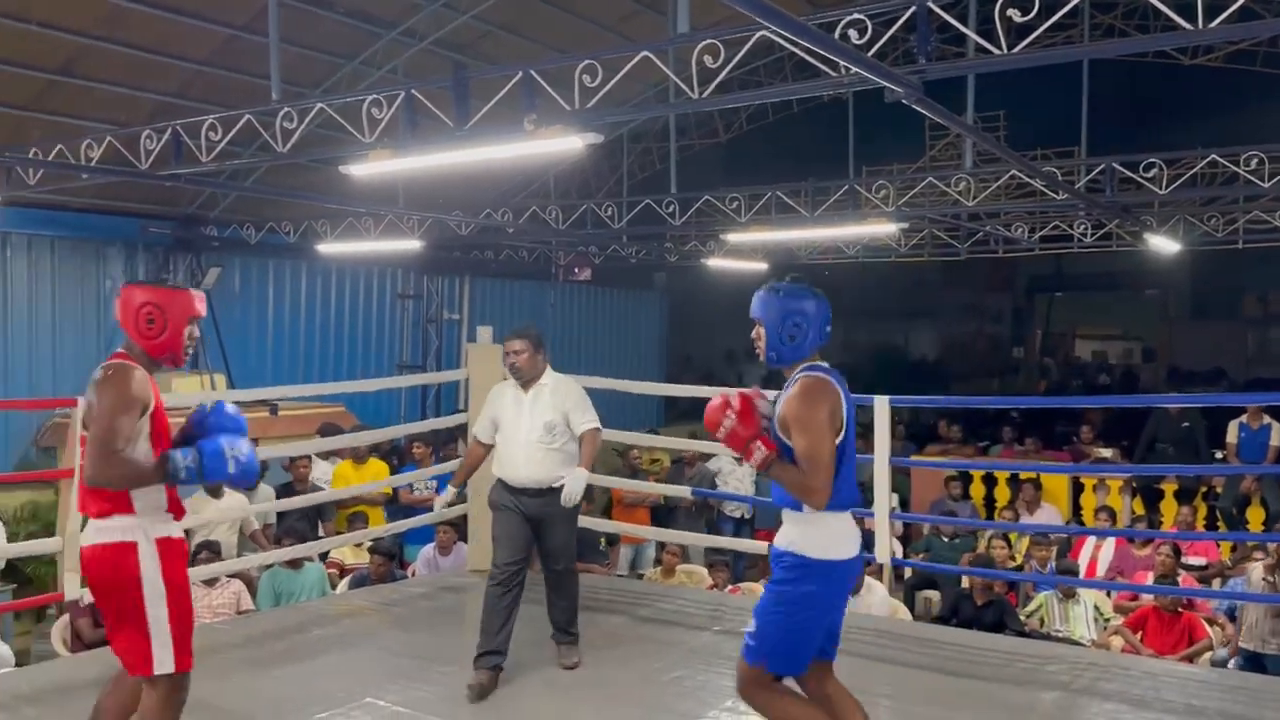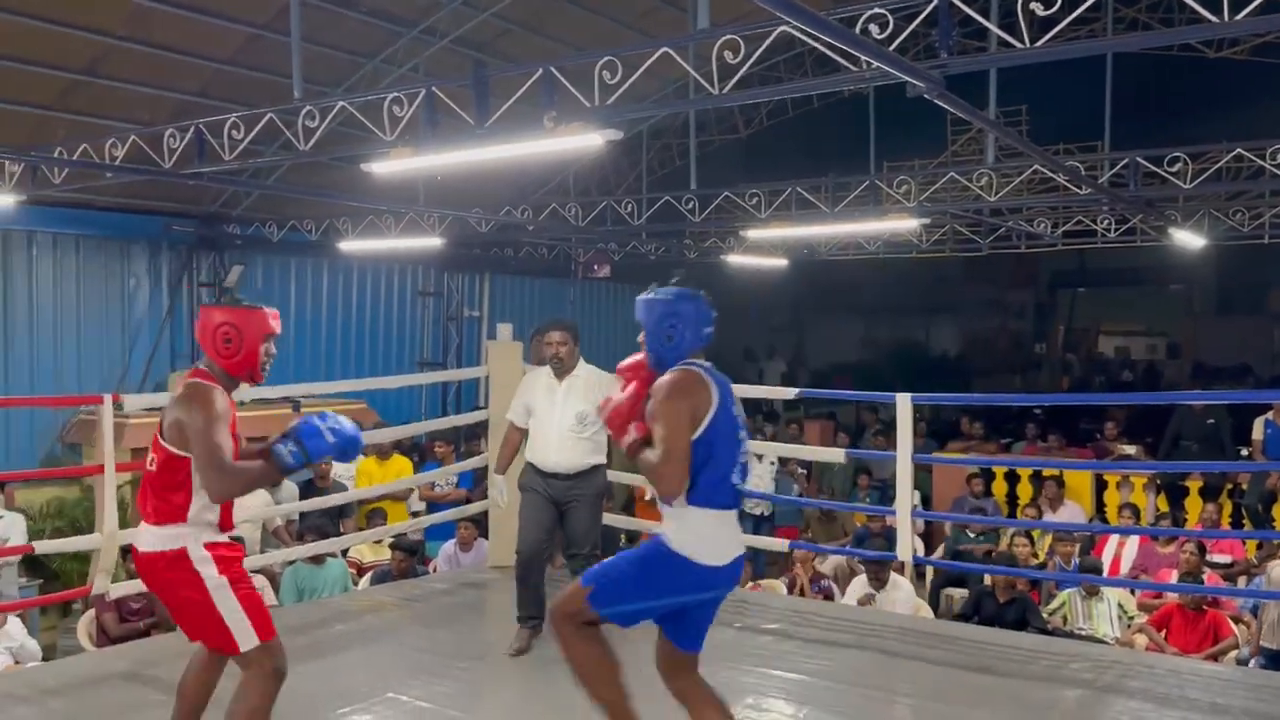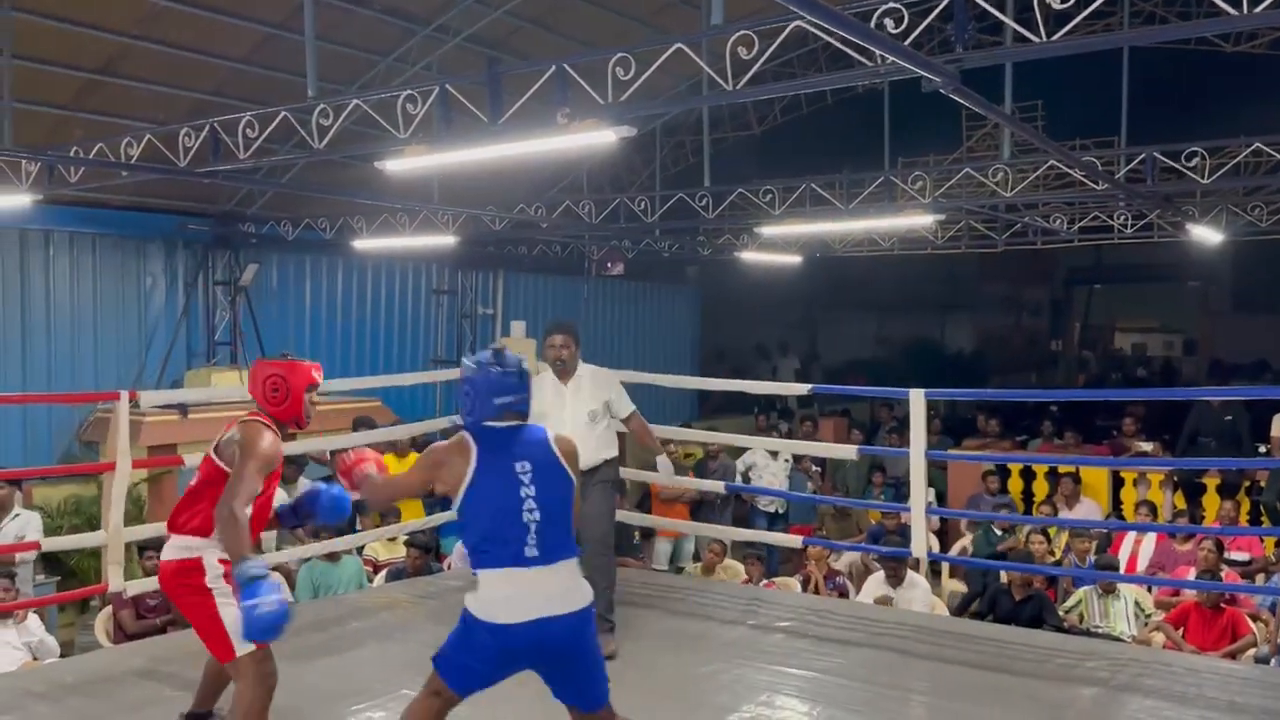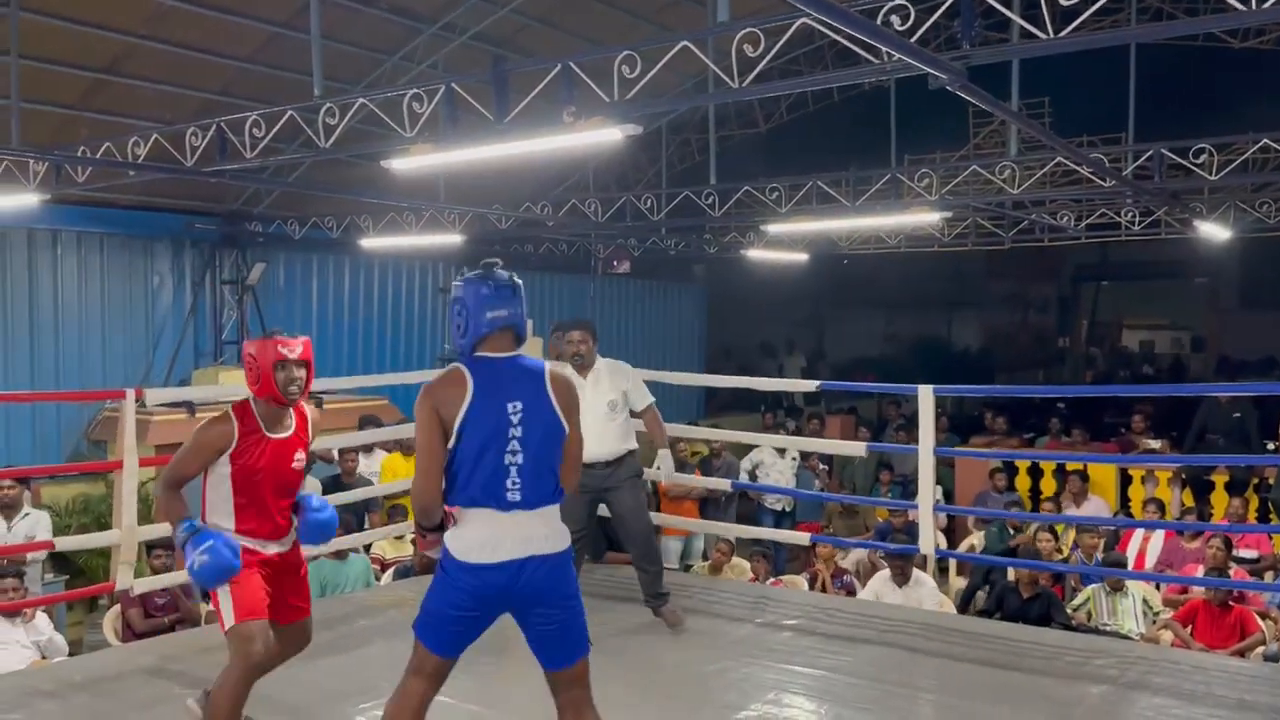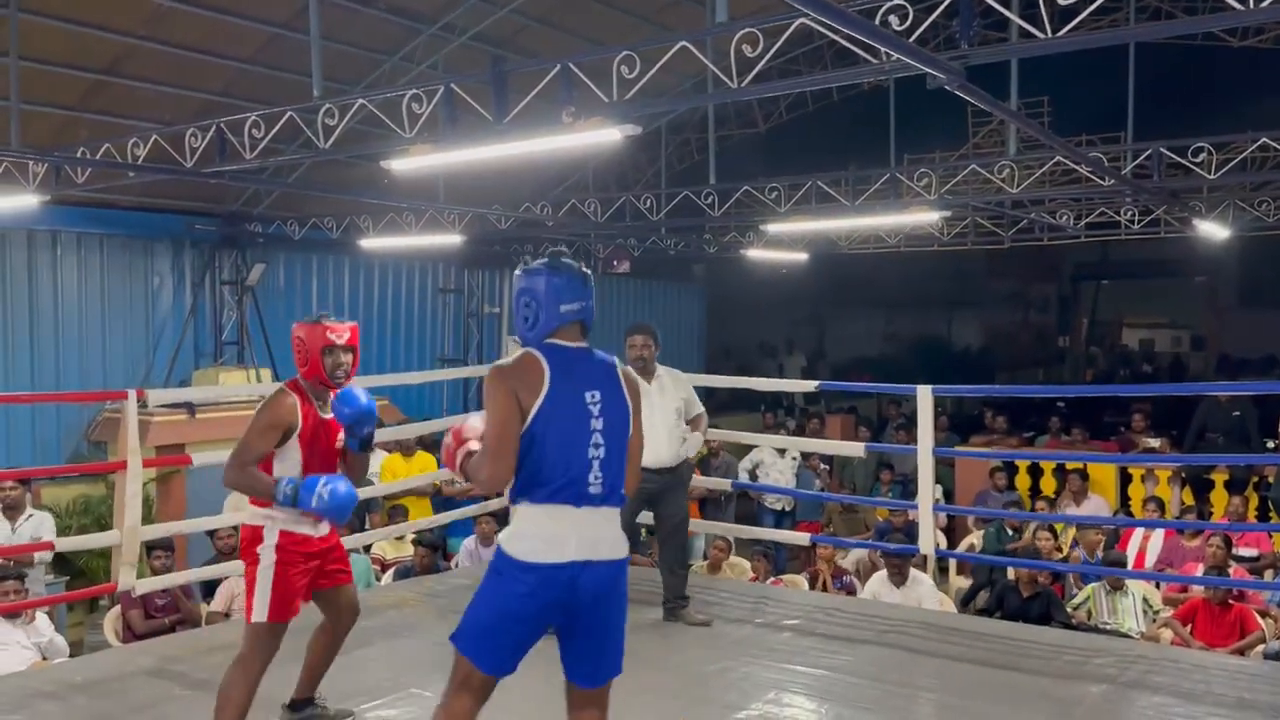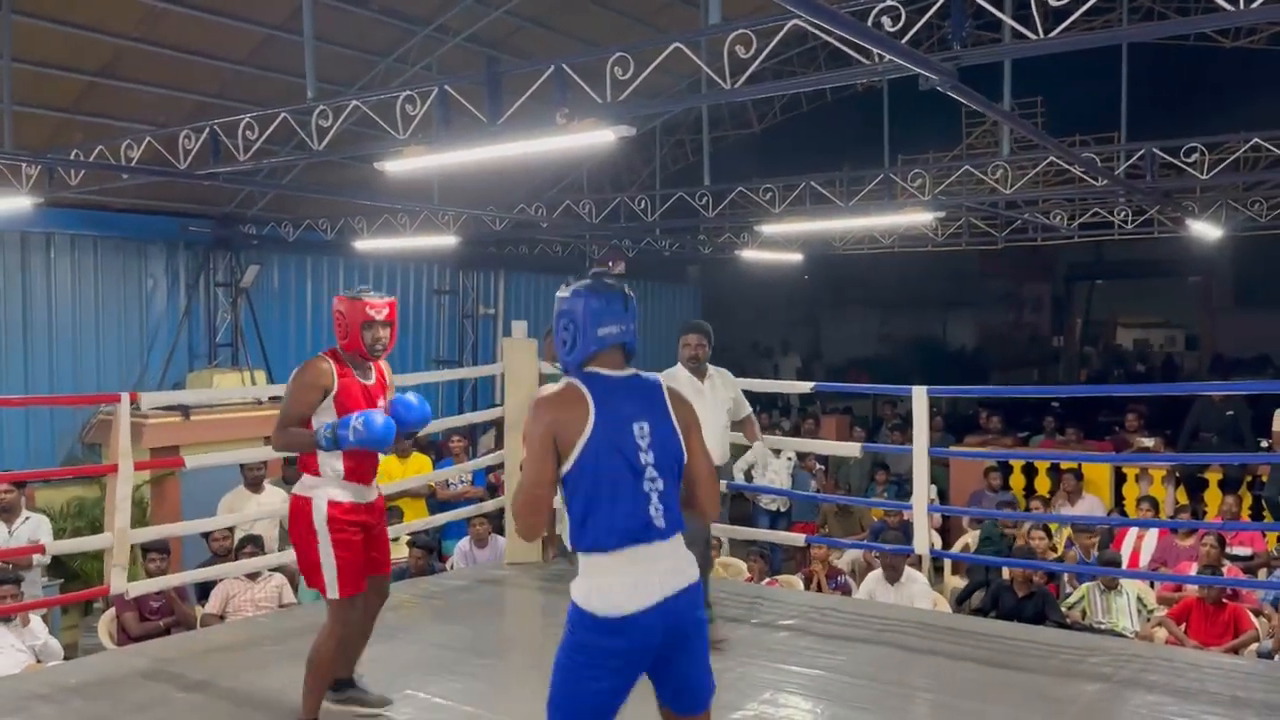
dt=0.3s
person 1, frame 1
left shoulder: (808, 393)
right shoulder: (820, 384)
left elbow: (816, 491)
left wrist: (755, 450)
right wrist: (764, 428)
left hip: (813, 559)
right hip: (830, 551)
right knee: (816, 677)
person 1, frame 2
left shoulder: (677, 386)
right shoulder: (711, 384)
left elbow: (671, 482)
left wrist: (629, 434)
right wrist: (647, 407)
left hip: (685, 553)
right hip: (722, 556)
left knee: (567, 614)
right knee: (679, 670)
person 1, frame 3
left shoulder: (456, 454)
right shoulder: (562, 448)
left elbow: (383, 491)
left wrist: (358, 472)
left hip: (496, 618)
right hip: (569, 612)
person 1, frame 4
left shoulder: (443, 389)
right shoulder: (559, 385)
left elbow: (426, 498)
right elbow: (569, 481)
left wrist: (430, 524)
left hip: (472, 559)
right hip: (547, 557)
left knee: (421, 678)
person 1, frame 5
left shoulder: (514, 375)
right shoulder: (625, 381)
left elbow: (493, 478)
left wrist: (464, 455)
left hip: (533, 561)
right hip: (605, 562)
person 1, frame 6
left shoulder: (557, 407)
right shoulder: (672, 402)
left elbow: (530, 524)
right elbow: (707, 507)
left wrist: (535, 470)
left hip: (609, 608)
right hip: (680, 594)
person 2, frame 1
left shoulder: (122, 377)
right shoulder: (125, 379)
right elbow: (101, 470)
left wrist: (193, 435)
right wrist: (189, 464)
left hip: (111, 545)
right hip: (136, 548)
left knee: (139, 671)
right knee: (164, 684)
person 2, frame 2
left shoulder: (206, 394)
right shoulder: (202, 401)
left elbow: (224, 463)
right elbow: (222, 485)
left wrist: (279, 446)
right wrist: (295, 454)
left hip: (174, 545)
right hip: (184, 551)
left knee: (219, 644)
right knee: (266, 664)
person 2, frame 3
left shoulder: (251, 432)
right shoulder: (262, 438)
right elbow: (229, 508)
left wrist: (293, 514)
right wrist: (251, 576)
left hip: (206, 561)
right hip: (201, 564)
left knee: (235, 638)
right knee: (257, 673)
person 2, frame 4
left shoulder: (303, 418)
right shoulder: (224, 427)
right elbow: (166, 486)
left wrist: (309, 507)
right wrist: (192, 535)
left hip: (283, 549)
right hip: (231, 552)
left knee: (294, 637)
right knee: (252, 650)
person 2, frame 5
left shoulder: (343, 402)
right shoulder: (284, 405)
left elbow: (353, 475)
right elbow: (236, 472)
left wrist: (363, 436)
right wrist: (296, 492)
left hip: (319, 532)
right hip: (276, 537)
left knee: (345, 612)
right knee: (258, 650)
person 2, frame 6
left shoulder: (382, 370)
right shoulder: (319, 372)
right elbow: (280, 435)
left wrist: (401, 426)
right wrist: (337, 435)
left hip: (365, 500)
right hip: (325, 503)
left knee: (374, 593)
right knee: (344, 613)
left ankle: (343, 683)
person 3, frame 1
left shoulder: (568, 390)
right shoulder: (499, 395)
left elbow: (590, 434)
right elbow: (479, 445)
left wrist: (580, 472)
right wrist: (453, 486)
left hip: (555, 498)
right hip: (508, 497)
left knee: (560, 572)
right knee: (503, 577)
left ankle: (567, 638)
right ankle: (488, 666)
person 3, frame 2
left shoulder: (600, 382)
right shoulder: (532, 381)
right elbow: (516, 429)
right wrist: (498, 473)
left hip: (584, 483)
right hip: (538, 480)
left knee: (583, 557)
right knee: (530, 552)
right ankle: (529, 623)
person 3, frame 3
left shoulder: (602, 379)
right shoulder: (536, 387)
left elbow: (633, 421)
left wrist: (660, 455)
left hip: (599, 477)
left knee: (598, 548)
left ankle: (604, 627)
person 3, frame 4
left shoulder: (621, 372)
left elbow: (648, 412)
left wrist: (663, 451)
left hip: (622, 469)
right hip: (577, 473)
left knee: (640, 535)
right knee: (570, 541)
left ankle: (659, 600)
person 3, frame 5
left shoulder: (677, 381)
left elbow: (698, 414)
left wrist: (697, 435)
left hip: (674, 476)
left knee: (677, 543)
left ankle: (676, 605)
person 3, frame 6
left shoulder: (725, 379)
right shoulder: (665, 383)
left elbow: (745, 417)
left wrist: (758, 444)
left knee: (693, 542)
right knee: (697, 541)
